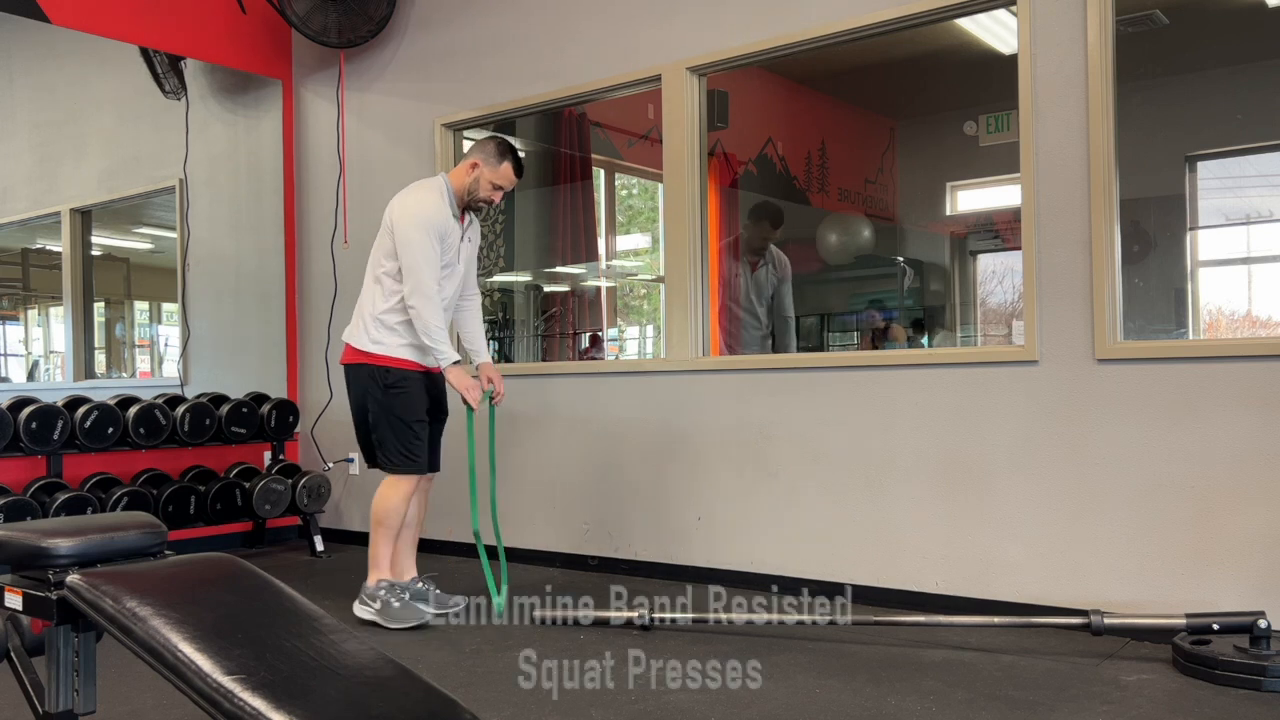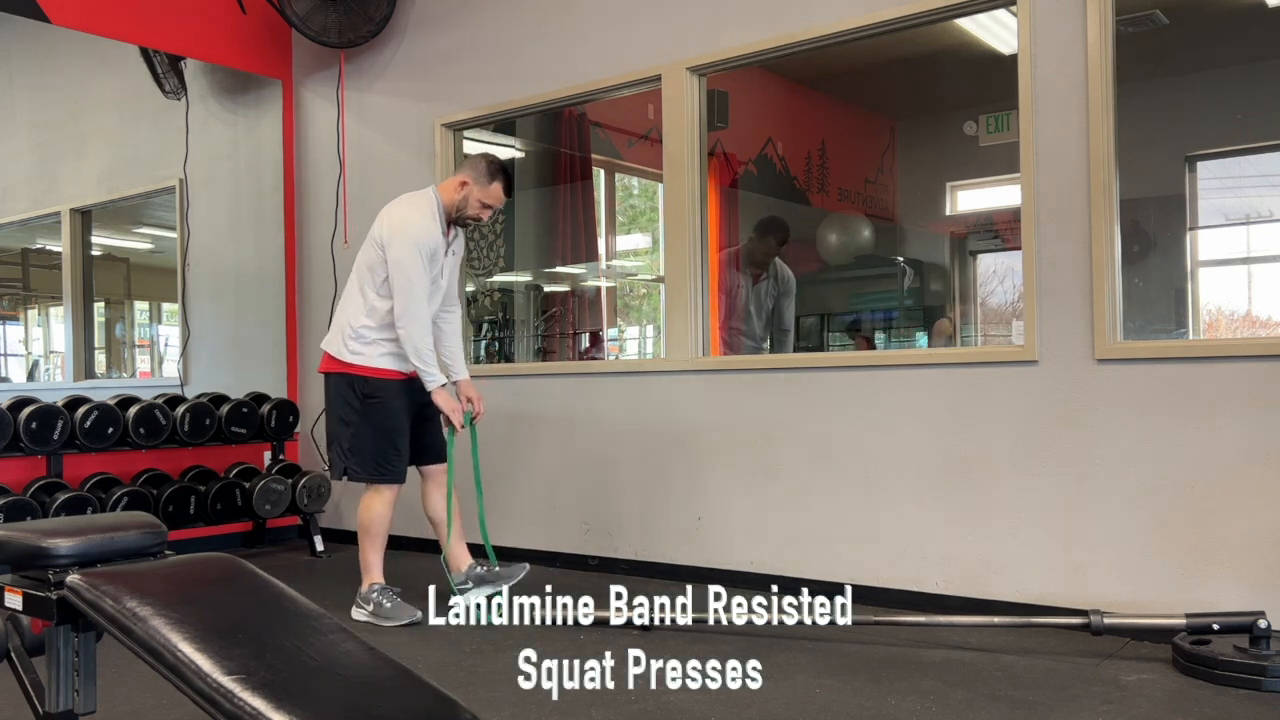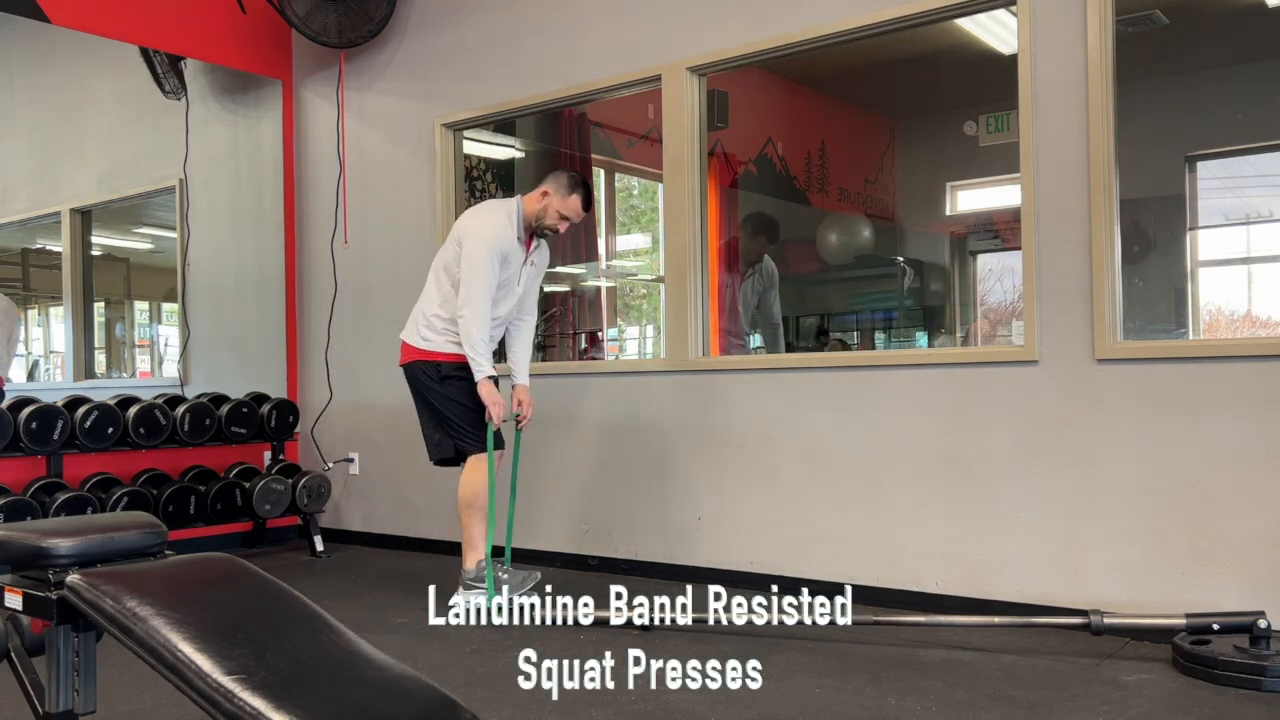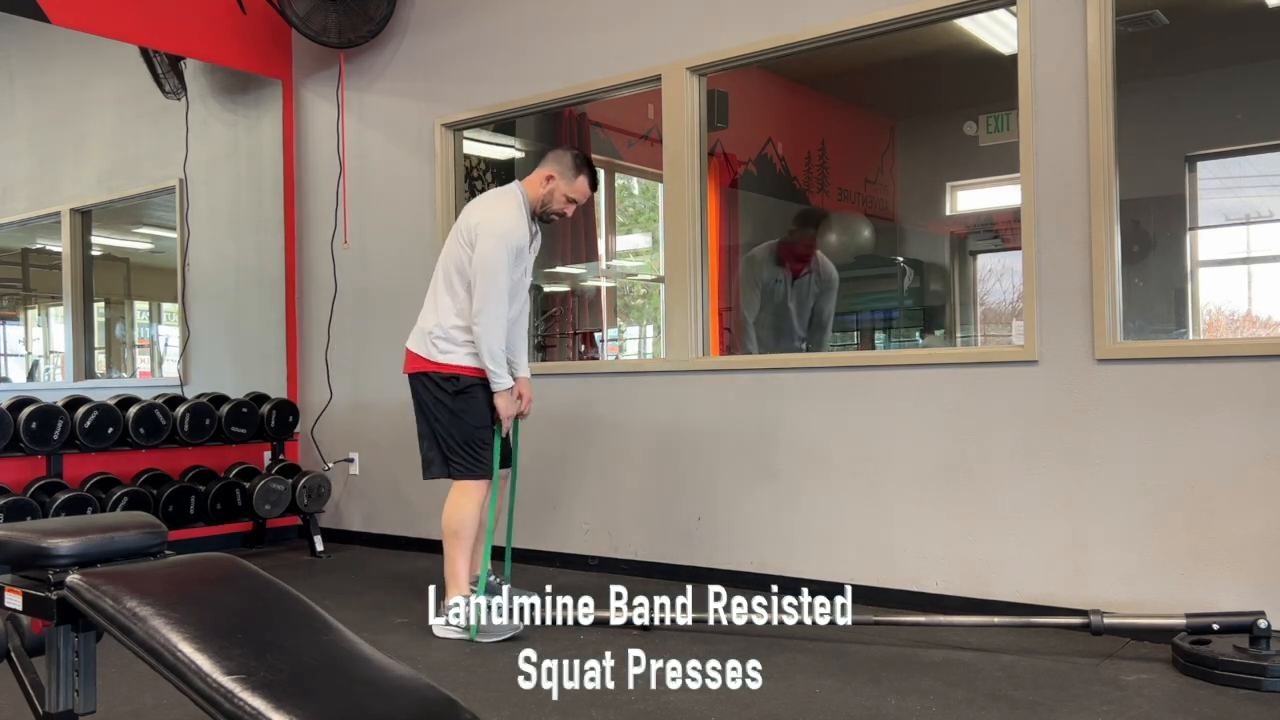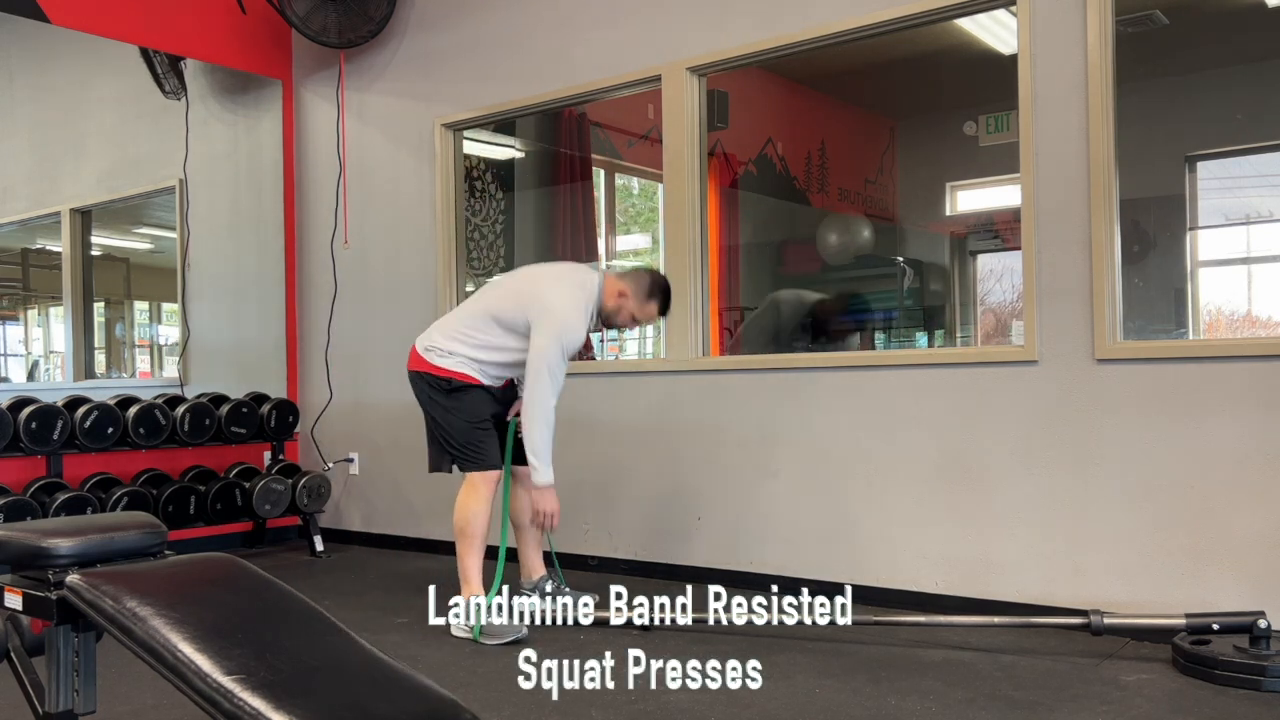
dt=1s
person 1, frame 1
left shoulder: (469, 223)
right shoulder: (422, 206)
left elbow: (466, 297)
right elbow: (420, 296)
left wrist: (482, 359)
right wrist: (453, 364)
left hip: (419, 359)
right hip: (383, 355)
left knee: (420, 472)
right knee: (404, 470)
left ankle: (405, 581)
right ankle: (375, 588)
person 1, frame 2
left shoulder: (453, 234)
right shoulder: (411, 222)
left elbow: (446, 311)
right elbow: (409, 314)
left wrist: (460, 378)
right wrist: (437, 385)
left hip: (403, 366)
right hip: (364, 364)
left knee: (435, 467)
right knee: (384, 479)
left ankle: (465, 573)
right ankle: (371, 592)
person 1, frame 3
left shoulder: (539, 251)
right shoulder: (490, 224)
left elbow: (522, 319)
right elbow: (472, 306)
left wrist: (521, 381)
right wrist: (486, 378)
left hip: (470, 359)
right hip: (434, 351)
left knee: (481, 458)
right knee: (483, 452)
left ankle: (477, 575)
right ankle: (476, 571)
person 1, frame 4
left shoulder: (529, 225)
right shoulder: (501, 220)
left elbow: (516, 305)
right elbow: (487, 312)
left wrist: (521, 374)
right wrist: (502, 387)
left hip: (472, 362)
right hip: (447, 361)
left knee: (495, 470)
right knee: (472, 477)
left ankle: (479, 580)
right ankle: (456, 607)
person 1, frame 5
left shoulder: (588, 284)
right shoulder: (566, 312)
right elbow: (542, 403)
left wrist: (523, 396)
right wrist: (544, 482)
left hip: (485, 372)
right hip: (444, 369)
left knee: (522, 468)
right knee: (484, 473)
left ankle: (535, 582)
right ankle: (471, 609)
